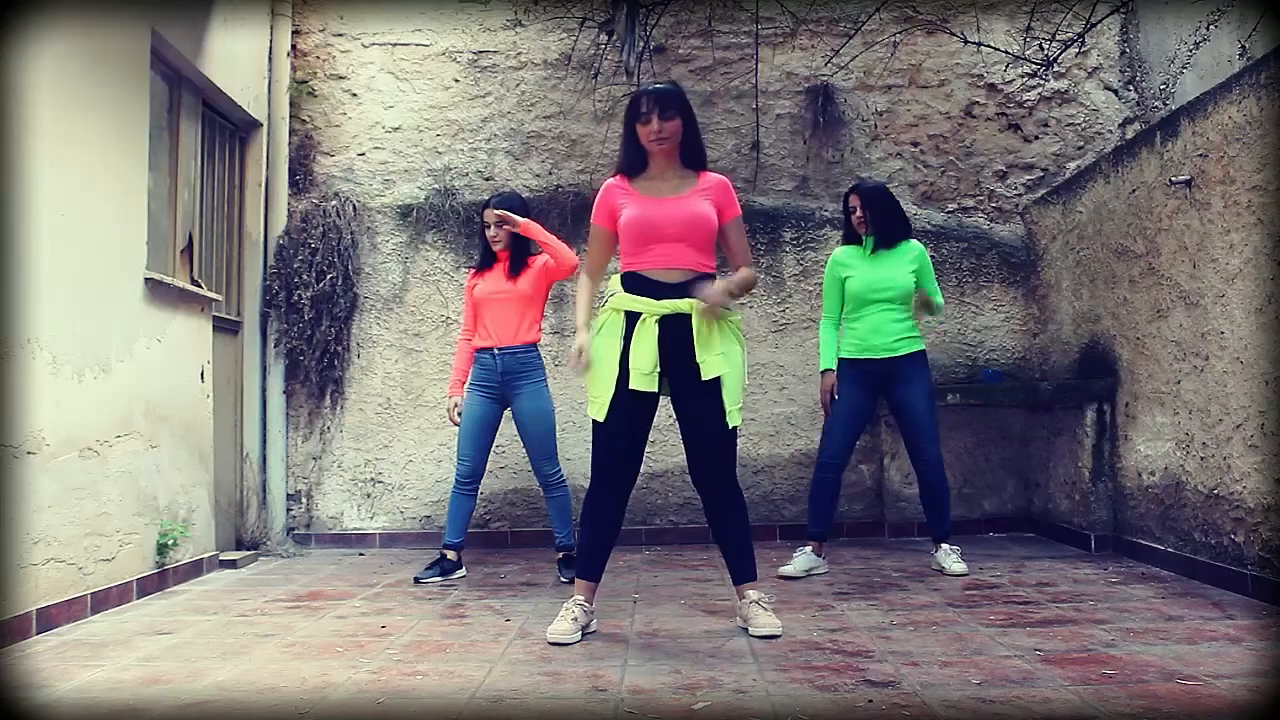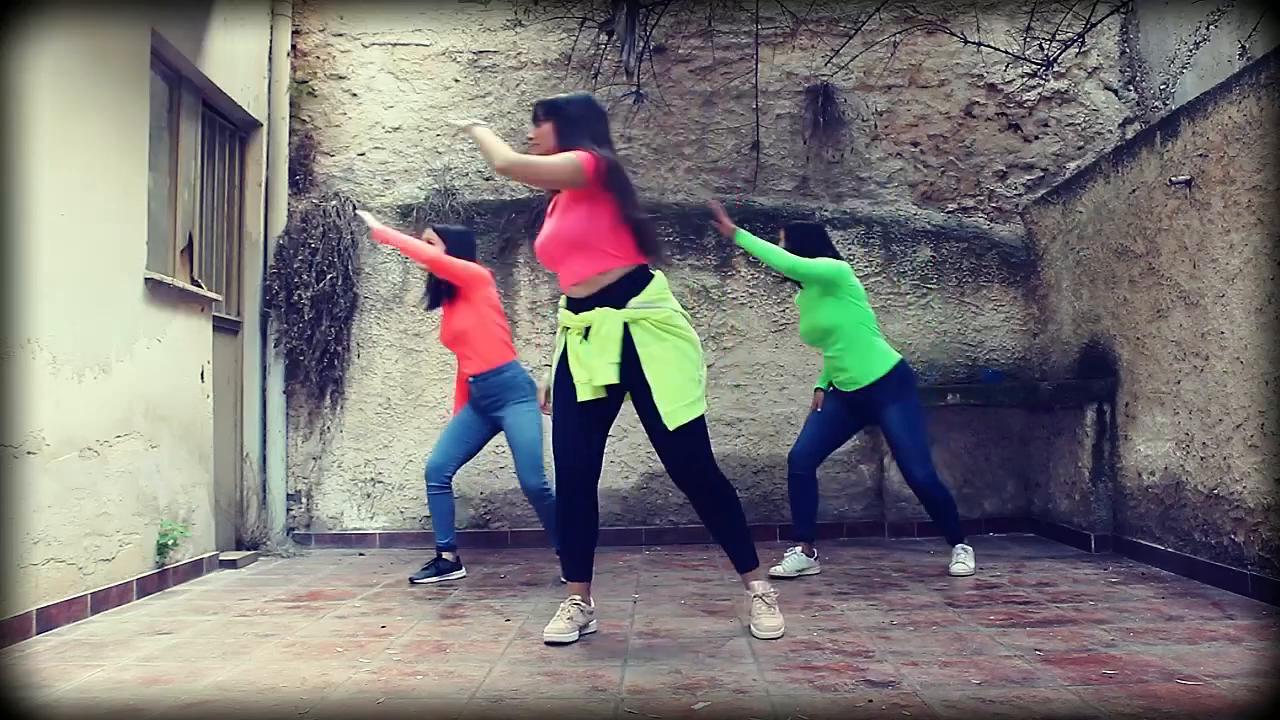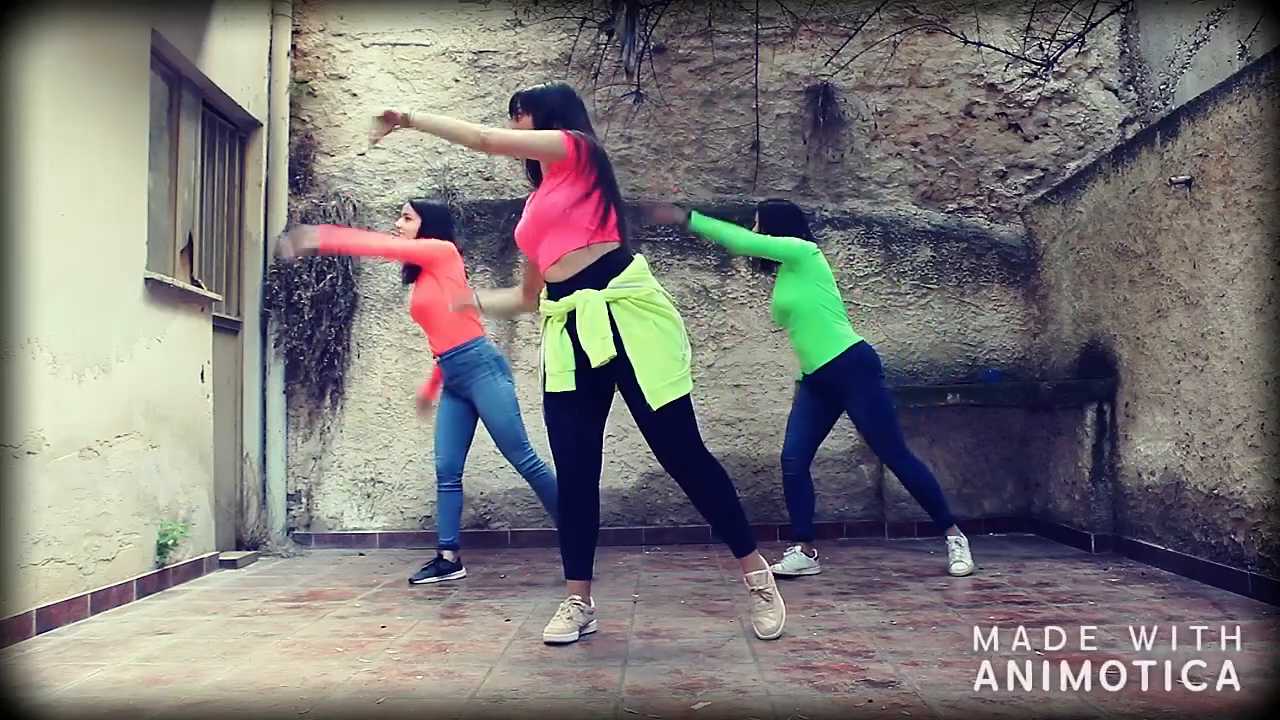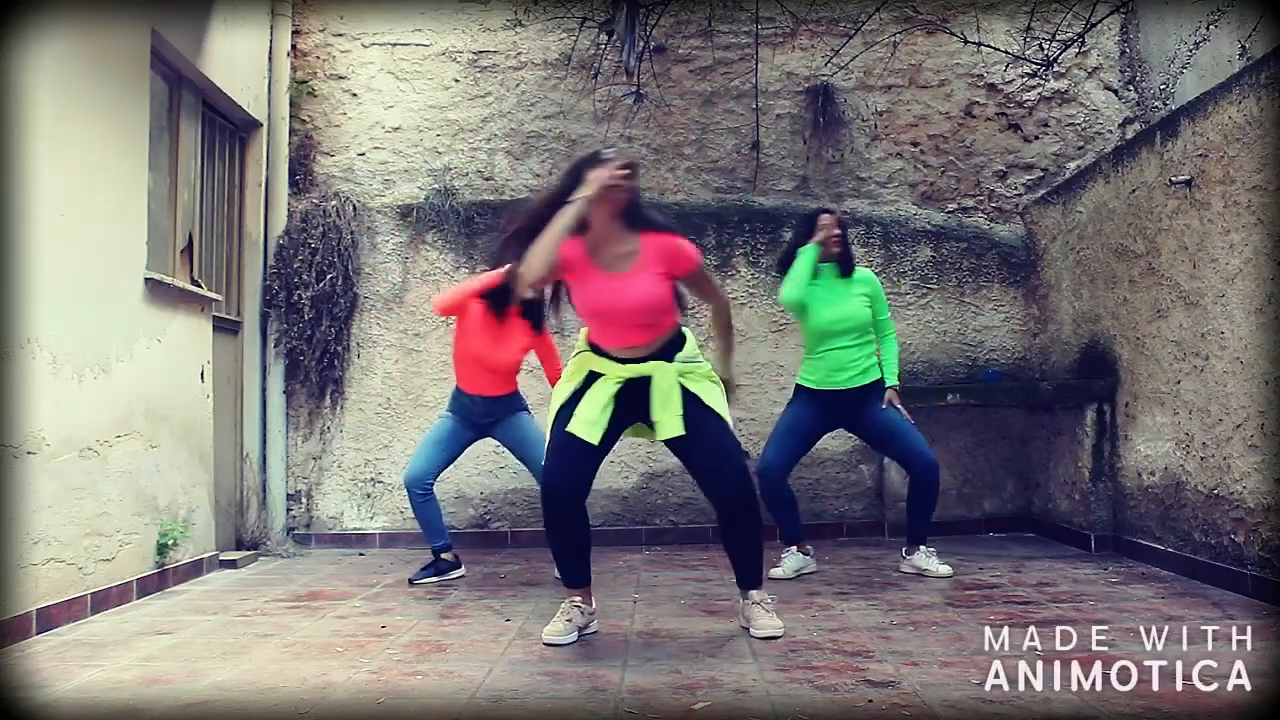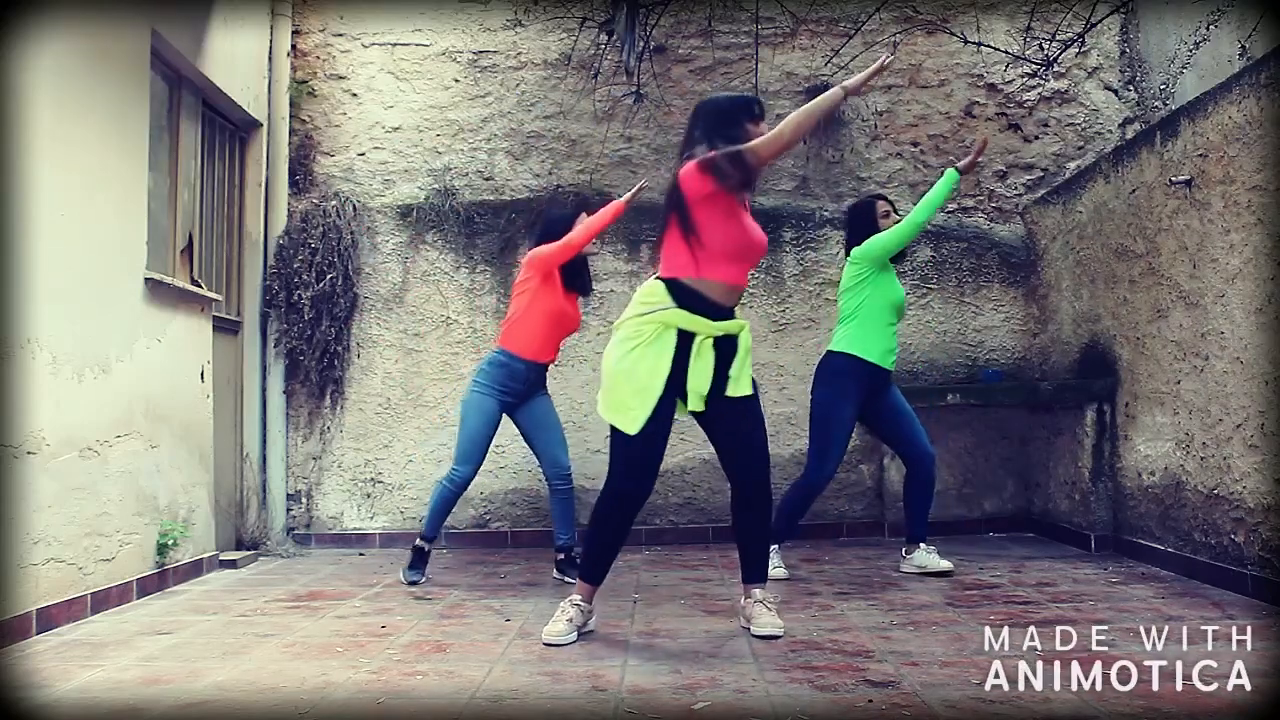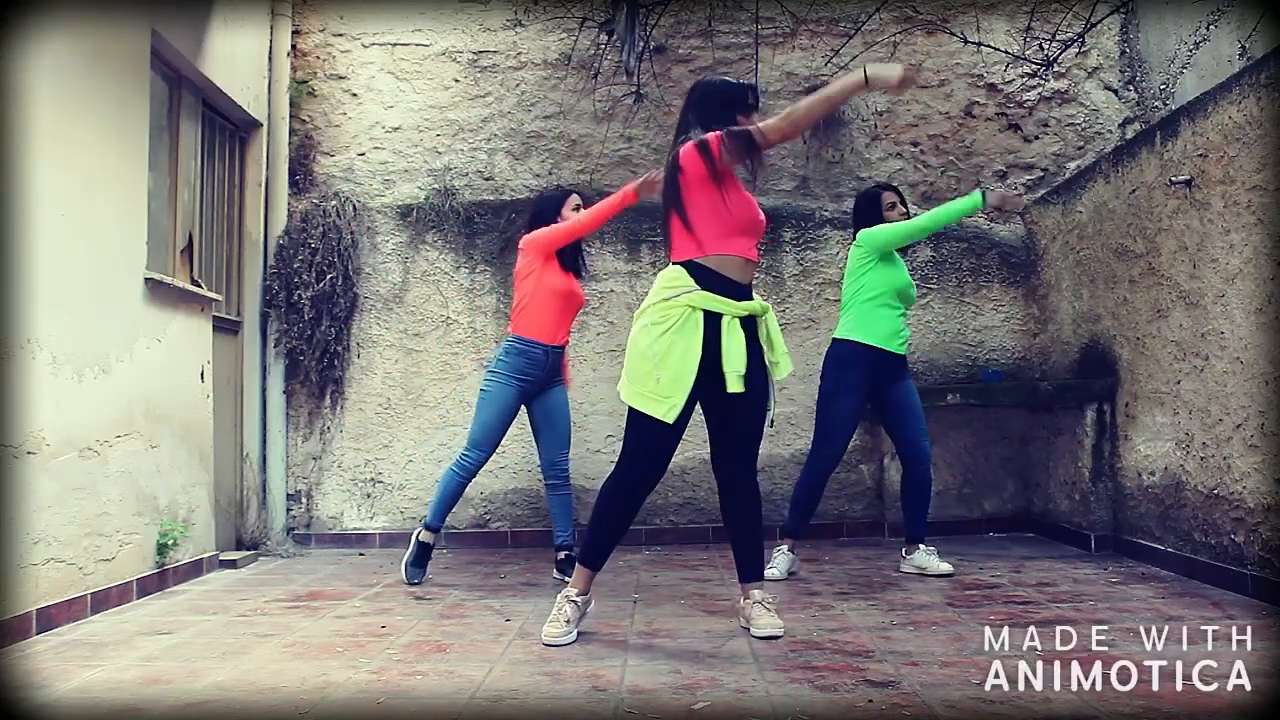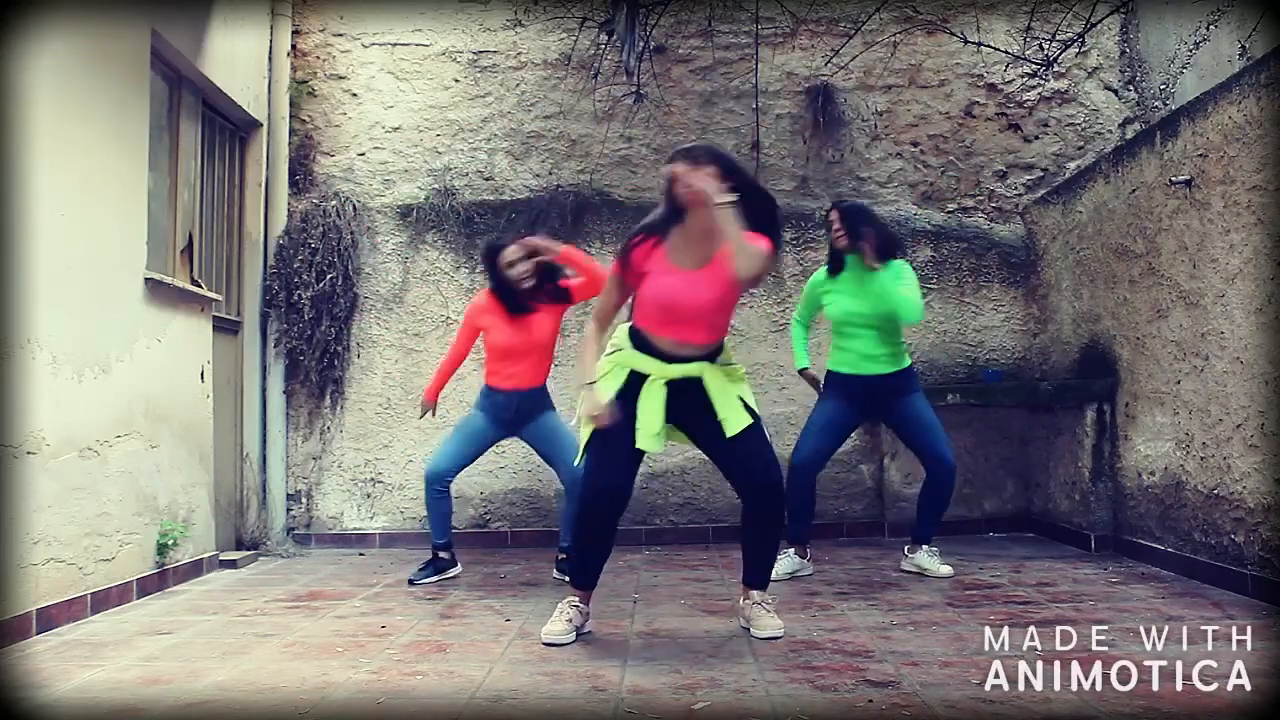
dt=0.5s
person 1, frame 1
left shoulder: (715, 188)
right shoulder: (615, 191)
left elbow: (745, 270)
right elbow: (592, 272)
left wrist: (723, 291)
right wrist: (583, 332)
left hip: (700, 332)
right hip: (631, 326)
left knee: (714, 469)
right knee: (611, 469)
left ankle: (749, 595)
right ankle: (582, 601)
person 1, frame 2
left shoulder: (591, 166)
right shoulder: (557, 205)
left elbow: (508, 163)
left wrist: (480, 130)
right wrist: (555, 365)
left hip: (640, 329)
right hip: (584, 339)
left knee: (692, 466)
right knee: (572, 476)
left ankle: (755, 585)
right ankle: (578, 601)
person 1, frame 3
left shoulder: (573, 148)
right shoulder: (535, 200)
left elbow: (483, 136)
right elbow: (531, 291)
left wrist: (412, 119)
right wrist: (474, 299)
left hip: (623, 313)
right hip: (567, 329)
left knee: (680, 451)
right knee: (573, 471)
left ankle: (756, 571)
right ankle: (579, 602)
person 1, frame 4
left shoulder: (666, 246)
right shoulder: (566, 247)
left elbow: (716, 302)
right elbow: (528, 277)
left wrist: (725, 366)
right wrist: (579, 202)
left hip: (673, 377)
right hip: (602, 379)
left knee: (733, 485)
right knee: (560, 486)
left ankle: (754, 596)
right ankle: (578, 603)
person 1, frame 5
left shoulder: (730, 196)
right shoulder: (701, 173)
right elbow: (781, 140)
right wrist: (848, 87)
left hip: (718, 341)
right hip: (664, 335)
left knee: (753, 473)
right knee: (630, 480)
left ankle: (754, 596)
right ankle: (581, 600)
person 1, frame 6
left shoulder: (721, 176)
right shoulder: (698, 153)
right elbow: (786, 125)
right wrist: (867, 76)
left hip: (735, 325)
right hip: (688, 319)
left knee: (738, 468)
right knee: (640, 465)
left ankle: (753, 595)
right ankle: (577, 593)
person 1, frame 7
left shoulder: (747, 240)
right shoulder: (644, 241)
left elbow: (748, 273)
right elbow: (600, 319)
left wrist: (723, 204)
right wrist: (593, 383)
left hip: (706, 382)
right hip: (639, 379)
left knee: (764, 485)
right knee: (600, 492)
left ankle: (755, 596)
right ankle: (577, 602)
person 2, frame 1
left shoulder: (912, 251)
right shoulder: (842, 258)
left elbow: (935, 304)
right elbow: (830, 321)
left wrist: (930, 303)
right wrist: (828, 367)
left hip: (907, 366)
right hip: (855, 370)
left knee: (927, 459)
right knee: (831, 457)
left ankle: (942, 546)
right ankle: (814, 550)
person 2, frame 2
left shoulder: (835, 271)
right shoulder: (804, 297)
left elbow: (791, 265)
left wrist: (735, 234)
right wrist: (822, 386)
left hip: (889, 385)
right hip: (845, 394)
left knee: (920, 475)
right knee: (800, 461)
left ankle: (959, 545)
right ankle: (804, 552)
person 2, frame 3
left shoulder: (800, 251)
right shoulder: (785, 277)
left elbow: (747, 242)
left wrist: (686, 219)
right wrist: (803, 379)
left hip: (852, 367)
right hip: (818, 378)
left knee: (896, 456)
right knee: (793, 462)
left ankle: (953, 535)
right ankle: (805, 551)
person 2, frame 4
left shoulder: (864, 280)
right shoulder: (801, 286)
left elbow: (887, 334)
right elbow: (789, 298)
left wrist: (891, 384)
right wrist: (811, 249)
left hip: (867, 394)
right hip: (813, 398)
left knee: (925, 464)
right knee: (769, 469)
left ankle: (915, 551)
right ankle: (798, 551)
person 2, frame 5
left shoulder: (882, 272)
right shoulder: (864, 255)
right elbow: (916, 221)
right wrist: (957, 172)
left hip: (877, 381)
right hip: (843, 374)
left knee: (922, 458)
right knee: (821, 470)
left ankle: (914, 550)
right ankle: (771, 547)
person 2, frame 6
left shoulder: (893, 258)
right shoulder: (869, 239)
right elbow: (924, 223)
right wrist: (982, 198)
left hip: (893, 367)
right hip: (851, 360)
left knee: (918, 457)
right knee: (823, 458)
left ankle: (914, 550)
right ankle: (787, 547)
person 2, frame 7
left shoulder: (896, 269)
right shoulder: (824, 279)
left elbow: (913, 316)
right elbow: (799, 323)
left wrist: (878, 263)
right wrist: (804, 364)
left hip: (897, 385)
right hip: (842, 388)
left knee: (943, 463)
right knee: (802, 462)
left ankle: (919, 548)
right ankle: (798, 552)
person 3, frame 1
left shoulder: (538, 267)
right shoulder: (477, 276)
left elbow: (570, 262)
right elbow: (467, 335)
left wrist: (525, 225)
right wrist: (456, 387)
left hip: (525, 370)
right hip: (484, 374)
left knee: (547, 470)
right knee: (467, 471)
left ankle: (567, 553)
right ankle: (451, 557)
person 3, frame 2
left shoulder: (476, 279)
right shoulder: (449, 301)
left elbow: (422, 255)
left wrist: (380, 230)
right wrist: (457, 415)
left hip: (511, 391)
right hip: (476, 400)
left knee: (533, 483)
right knee: (437, 470)
right ankle: (448, 558)
person 3, frame 3
left shoulder: (441, 251)
right shoulder: (425, 276)
left elbow: (384, 245)
left wrist: (319, 239)
right wrist: (430, 387)
left hip: (481, 368)
right hip: (455, 375)
left knee: (522, 458)
right knee: (447, 470)
right ankle: (449, 557)
person 3, frame 4
left shoulder: (533, 327)
right shoulder: (473, 303)
left elbow: (557, 376)
right elbow: (441, 305)
right wrist: (497, 276)
left hip: (508, 411)
right hip: (462, 410)
right knee: (415, 478)
right ankle: (446, 558)
person 3, frame 5
left shoulder: (571, 289)
right shoulder: (537, 262)
right elbow: (574, 242)
right wrist: (622, 204)
left hip: (534, 386)
right hip: (498, 375)
left knee: (560, 471)
right knee: (463, 472)
left ankle: (566, 558)
right ankle: (423, 544)
person 3, frame 6
left shoulder: (567, 268)
right shoulder: (535, 243)
right elbow: (584, 224)
left wrist: (563, 370)
right wrist: (631, 193)
left hip: (550, 372)
right hip: (516, 363)
left knee: (557, 469)
right knee: (473, 457)
left ankle: (565, 557)
right ankle: (426, 536)
person 3, frame 7
left shoulder: (554, 296)
right shoulder: (485, 305)
left elbow: (601, 281)
right elbow: (456, 353)
left wrist: (558, 251)
right wrist: (431, 392)
left hip: (536, 408)
right hip: (492, 408)
left knee: (579, 476)
right knee: (437, 472)
left ankle: (566, 558)
right ankle: (443, 556)
